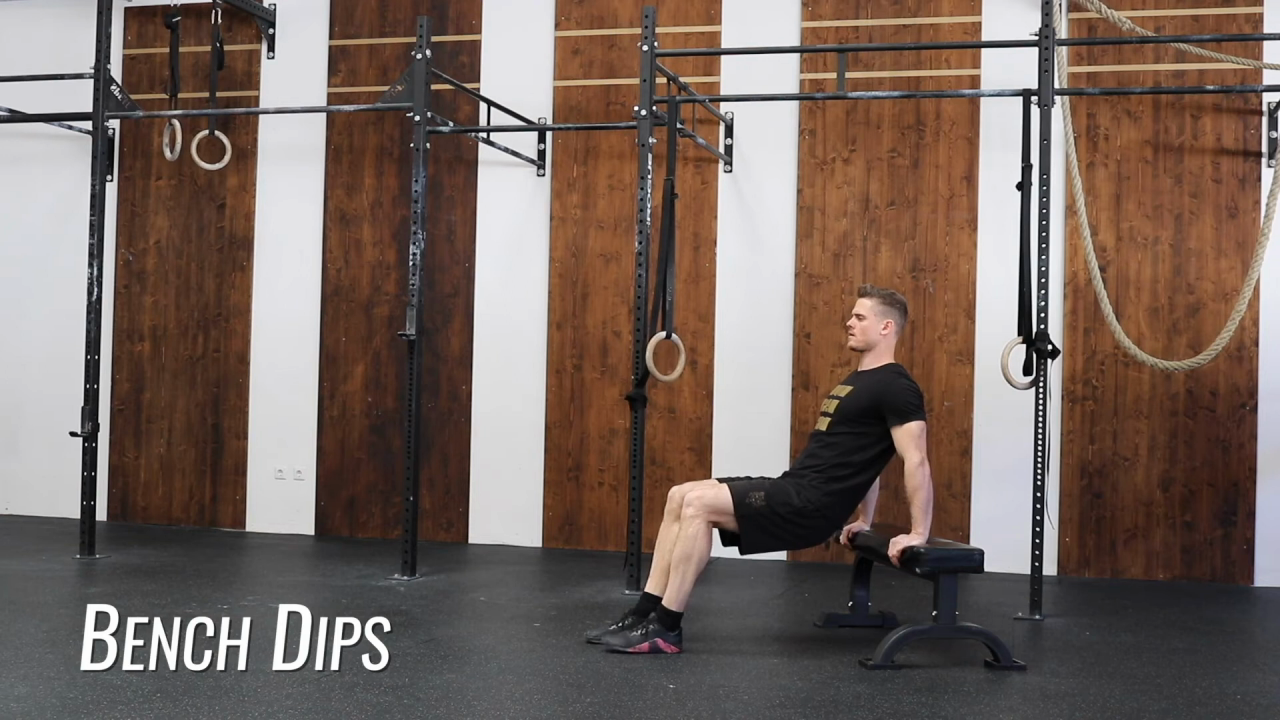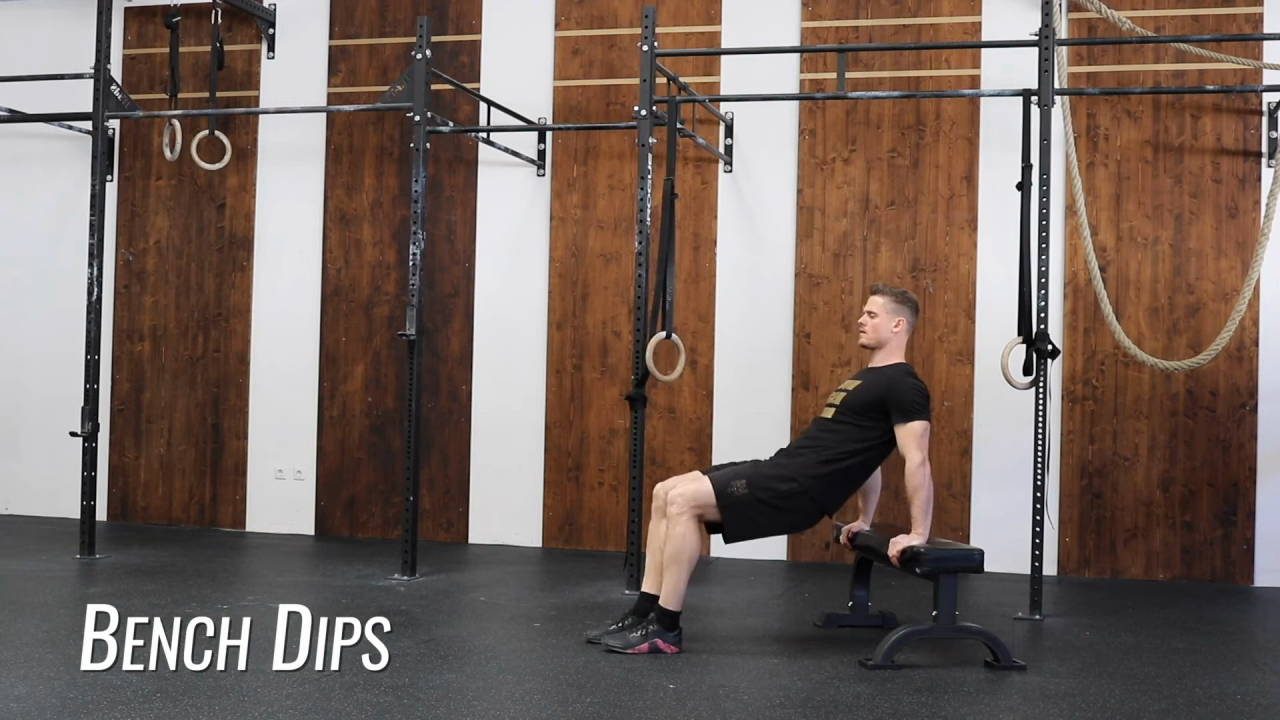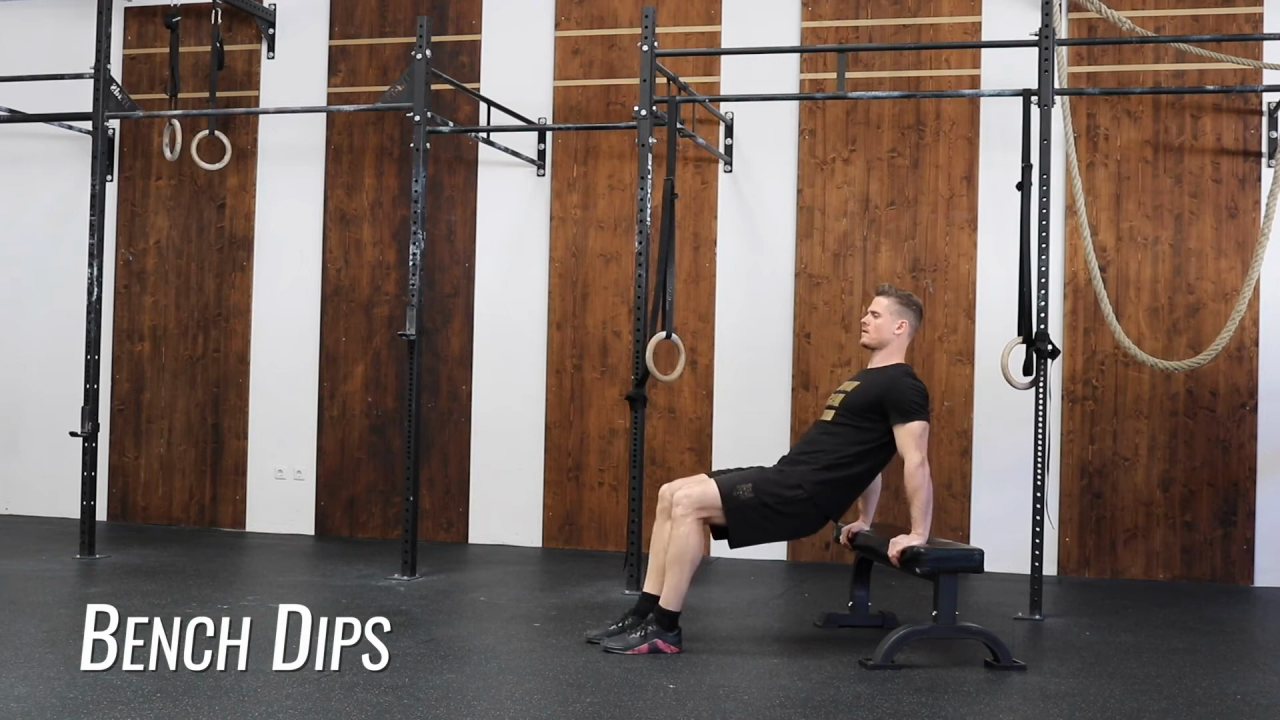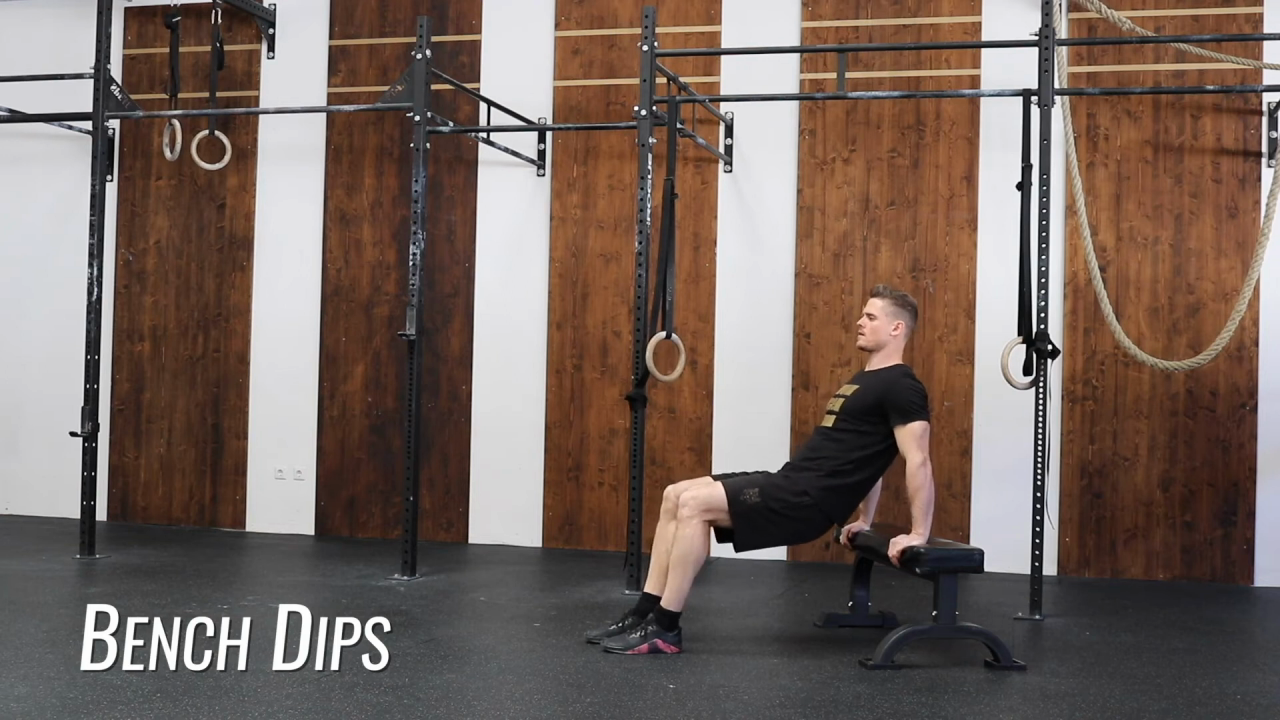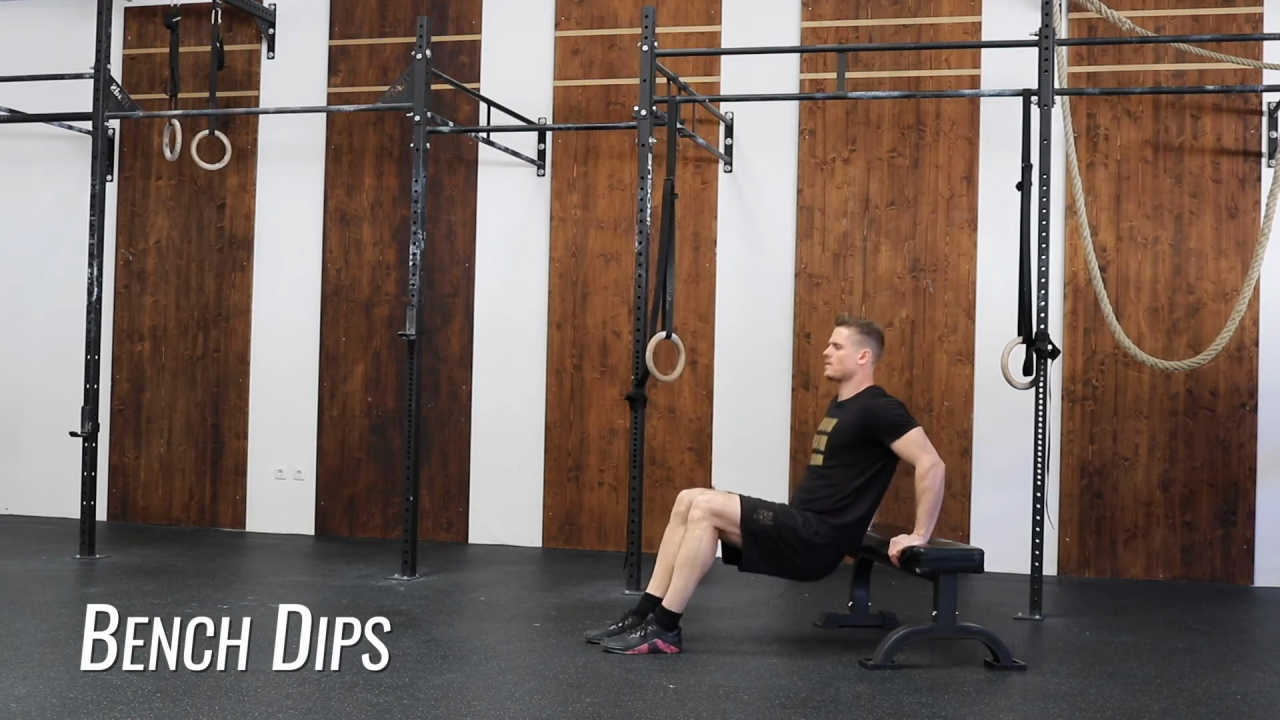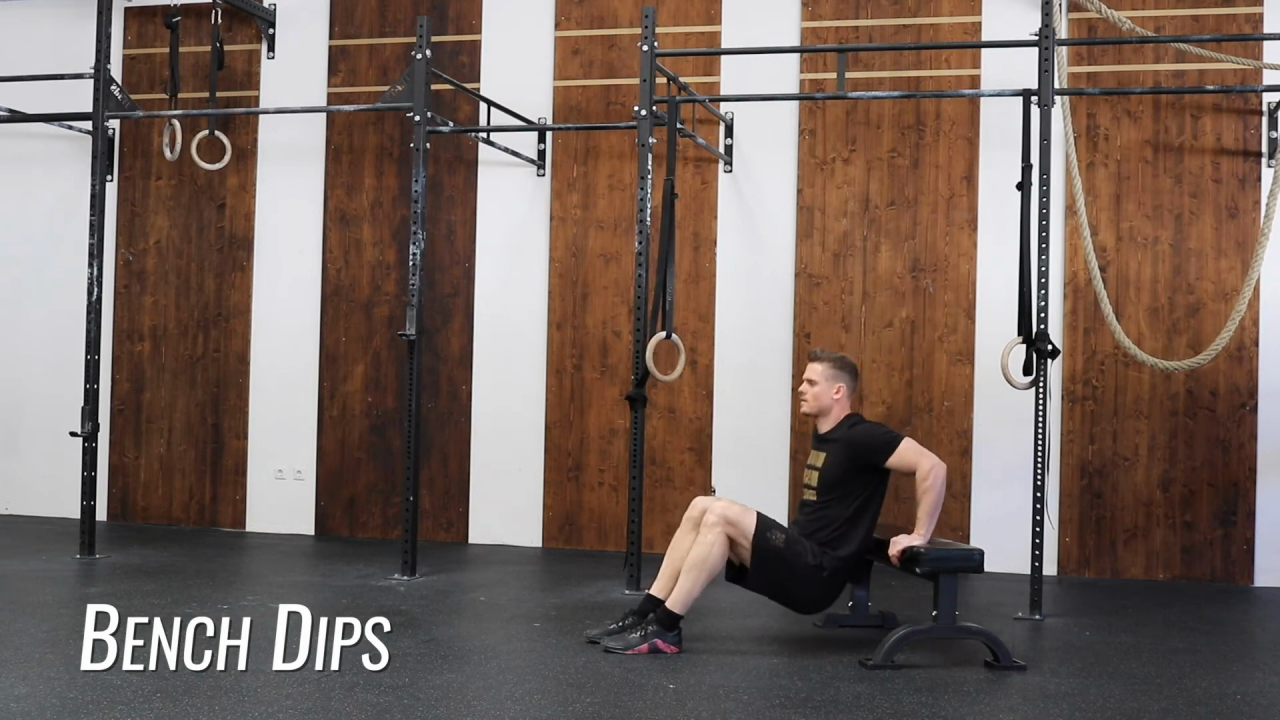
dt=0.5s
person 1, frame 1
left shoulder: (894, 386)
right shoulder: (859, 380)
left elbow: (916, 461)
left wrist: (918, 534)
right wrist: (864, 520)
left hip: (812, 505)
right hip: (793, 490)
left knee: (698, 503)
right knee: (679, 497)
left ankle: (665, 628)
right ankle: (647, 613)
person 1, frame 2
left shoulder: (902, 384)
right shoulder: (869, 378)
left elbow: (917, 460)
right elbow: (863, 453)
left wrist: (918, 534)
right wrist: (864, 521)
left hip: (801, 488)
right hip: (784, 474)
left knee: (681, 500)
right knee: (665, 494)
left ankle: (664, 628)
right ankle: (645, 613)
person 1, frame 3
left shoulder: (901, 385)
right shoulder: (868, 379)
left elbow: (916, 460)
right elbow: (862, 453)
left wrist: (918, 534)
right wrist: (865, 520)
left hip: (806, 494)
right hip: (787, 479)
left knee: (688, 503)
right knee: (671, 495)
left ankle: (664, 627)
right ankle: (645, 613)
person 1, frame 4
left shoulder: (899, 385)
right shoulder: (867, 379)
left elbow: (918, 461)
right elbow: (863, 452)
left wrist: (918, 534)
right wrist: (864, 521)
left hip: (811, 499)
right hip: (792, 487)
left knee: (694, 504)
right knee: (676, 496)
left ankle: (664, 628)
right ankle: (645, 613)
person 1, frame 5
left shoulder: (876, 408)
right shoulder: (843, 405)
left elbow: (931, 465)
left wrist: (918, 536)
right wrist: (855, 522)
left hip: (816, 539)
right hip: (799, 524)
left knee: (706, 508)
right knee: (688, 501)
left ankle: (664, 628)
right ankle: (645, 613)
person 1, frame 6
left shoulder: (859, 436)
right shoulder: (826, 434)
left elbow: (932, 467)
left wrist: (918, 537)
left hip: (817, 573)
right hip: (800, 558)
left knee: (721, 514)
right knee: (702, 509)
left ankle: (664, 628)
right ankle: (644, 614)
